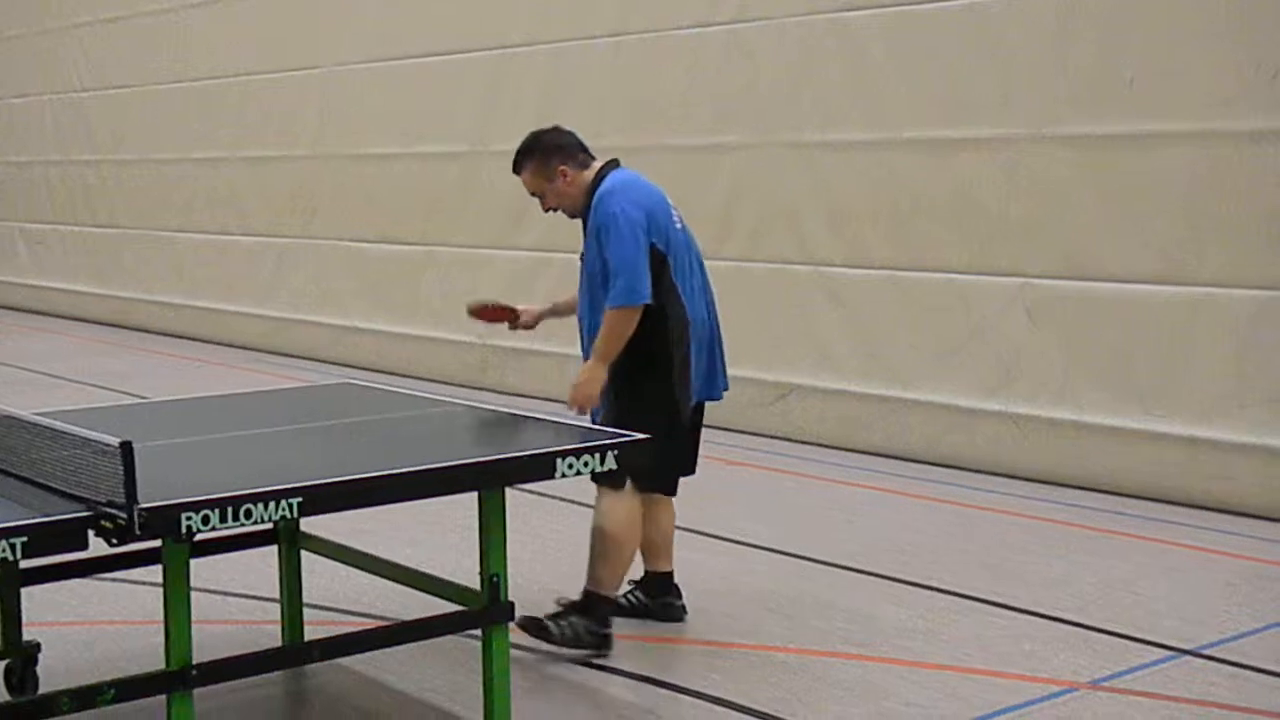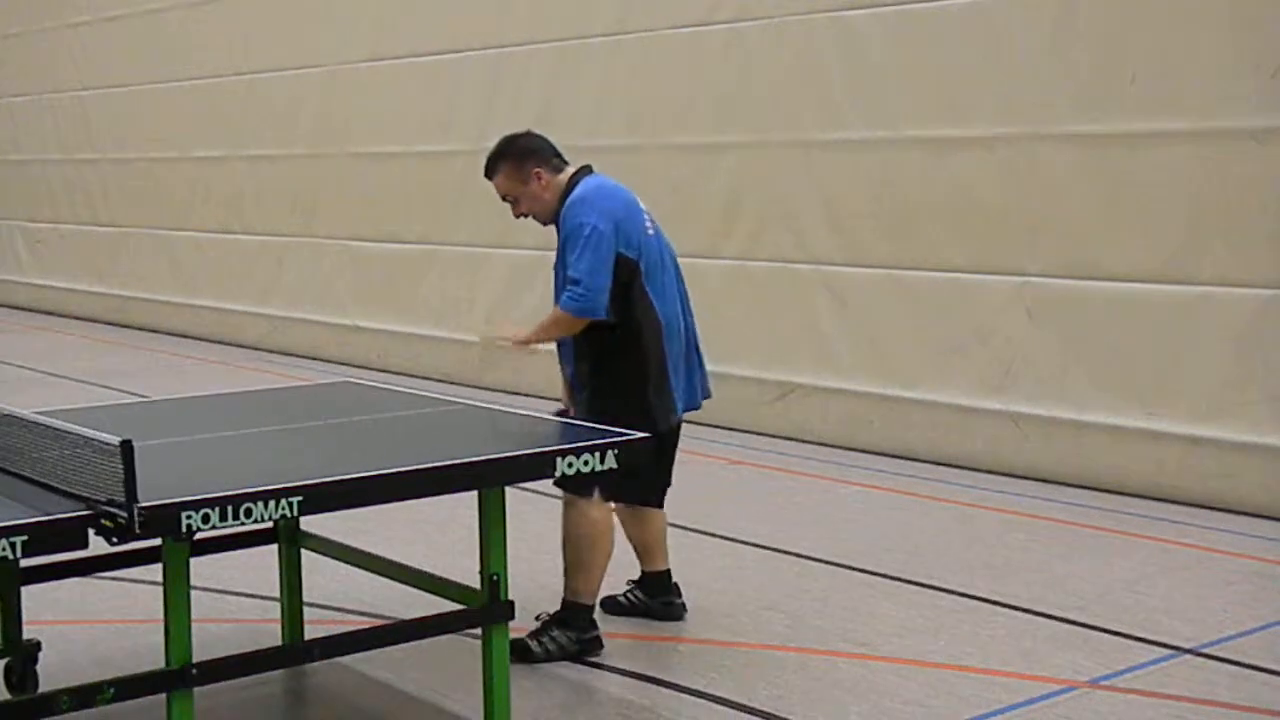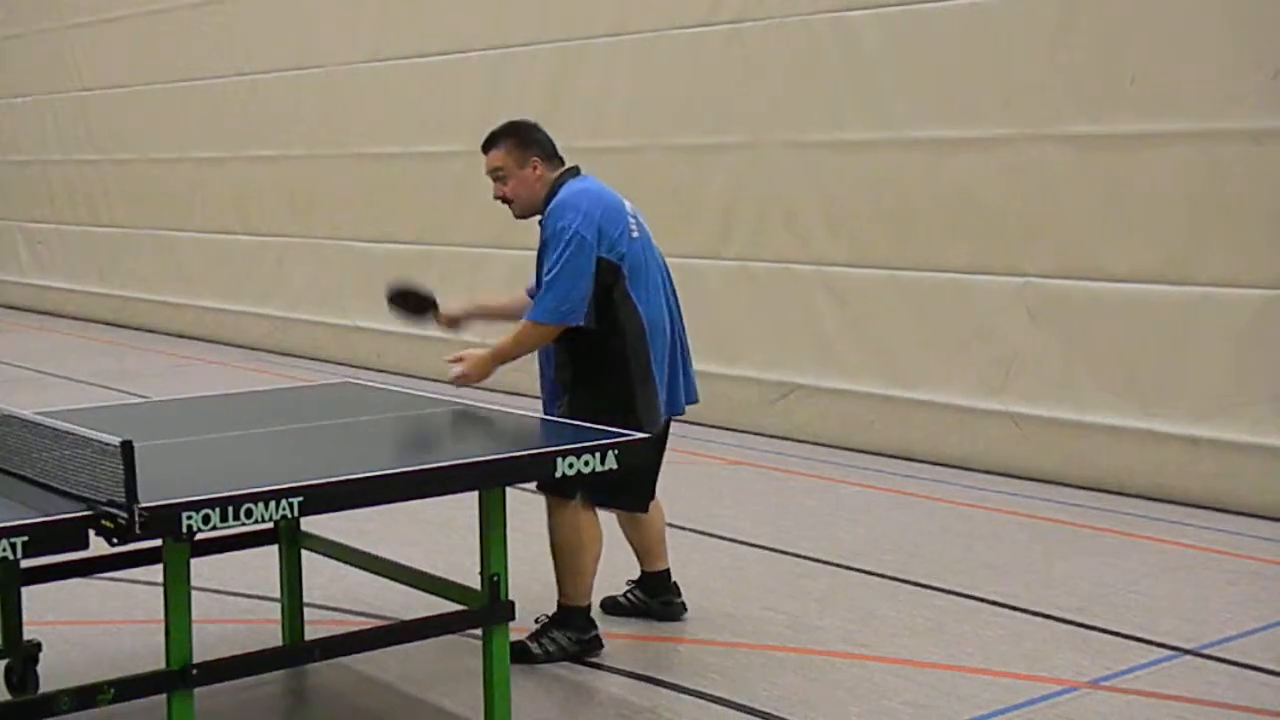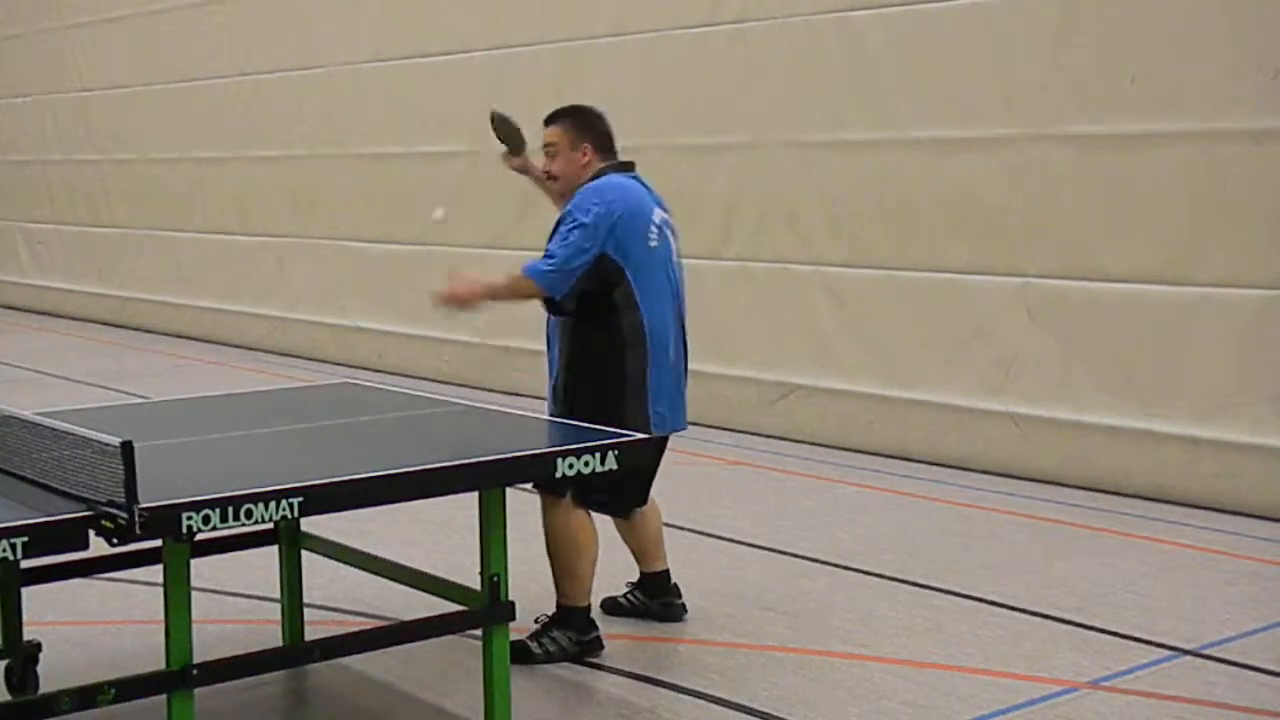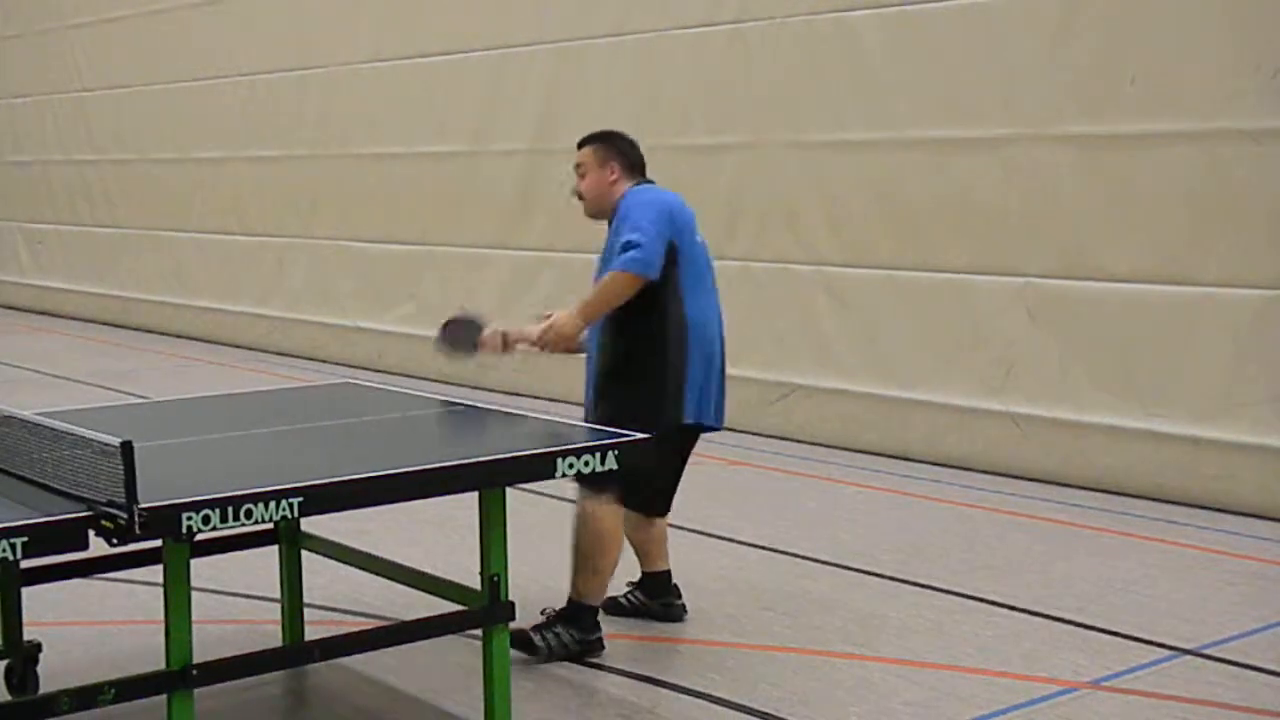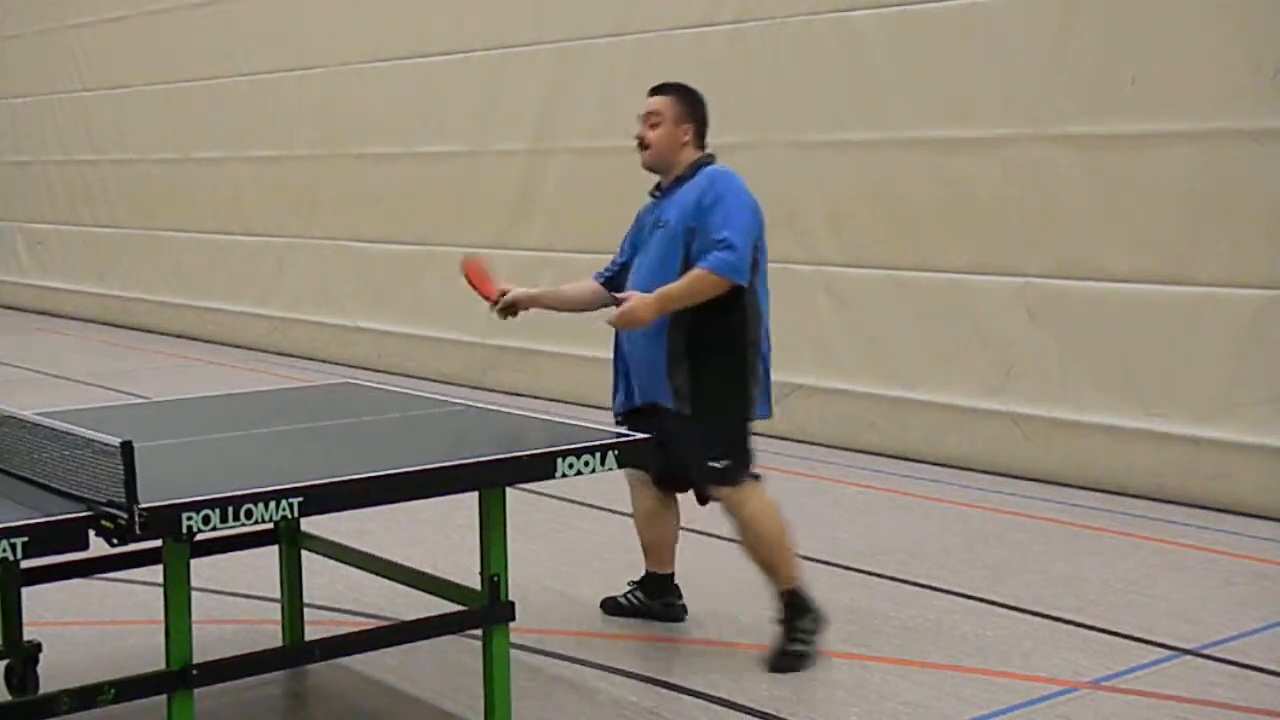
dt=0.4s
person 1, frame 1
left shoulder: (616, 201)
right shoulder: (618, 194)
left elbow: (629, 299)
right elbow: (609, 290)
left wrist: (596, 366)
right wrist: (544, 311)
left hip: (651, 371)
right hip: (668, 370)
left knee: (618, 481)
right knee: (648, 479)
left ankle: (593, 612)
right ankle: (660, 588)
person 1, frame 2
left shoulder: (586, 207)
right shoulder: (598, 197)
left elbow: (583, 306)
left wrist: (528, 336)
right wrist: (574, 379)
left hip: (629, 378)
right hip: (649, 372)
left knee: (586, 490)
right knee: (632, 483)
left ankle: (576, 622)
right ankle: (658, 587)
person 1, frame 3
left shoulder: (572, 209)
right shoulder: (584, 200)
left elbow: (554, 314)
right elbow: (545, 300)
left wrist: (489, 360)
right wrist: (475, 311)
left hip: (612, 381)
right hip: (636, 374)
left knee: (569, 492)
right knee: (626, 486)
left ankle: (573, 624)
right ankle: (658, 588)
person 1, frame 4
left shoulder: (603, 198)
right shoulder: (633, 195)
left elbow: (548, 276)
left wrist: (475, 291)
right wrist: (536, 176)
left hip: (611, 386)
right hip: (645, 382)
left knee: (563, 492)
right knee: (623, 489)
left ankle: (574, 624)
right ankle: (659, 589)
person 1, frame 5
left shoulder: (643, 204)
right shoulder: (647, 212)
left elbow: (635, 267)
right elbow: (612, 323)
left wrist: (577, 316)
right wrist: (540, 332)
left hip: (652, 382)
right hip: (665, 382)
left knee: (600, 490)
right knee: (632, 490)
left ankle: (579, 621)
right ankle: (658, 588)
person 1, frame 6
left shoulder: (719, 187)
right shoulder: (655, 207)
left elbow: (727, 265)
right elbow: (610, 285)
left wrist: (655, 304)
right wrist: (538, 296)
left hip: (711, 375)
right hip: (655, 376)
left knee: (731, 487)
right knee: (649, 475)
left ankle: (798, 610)
right ankle: (659, 586)
